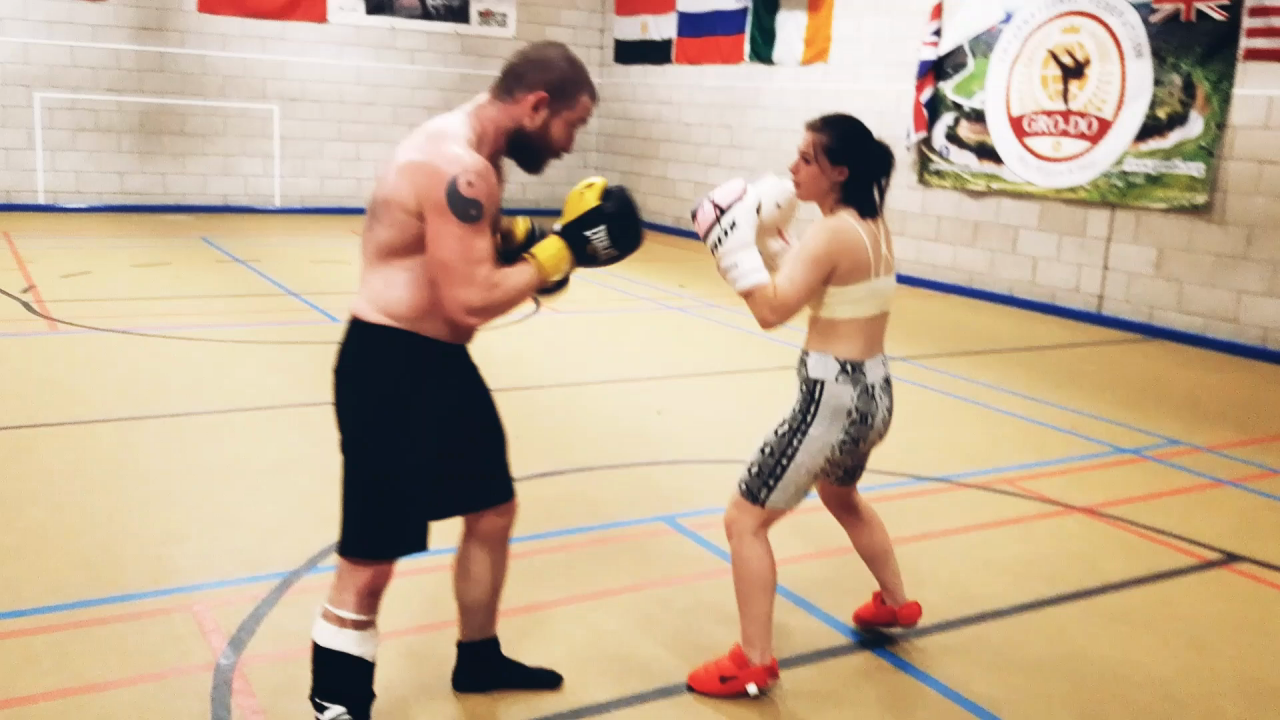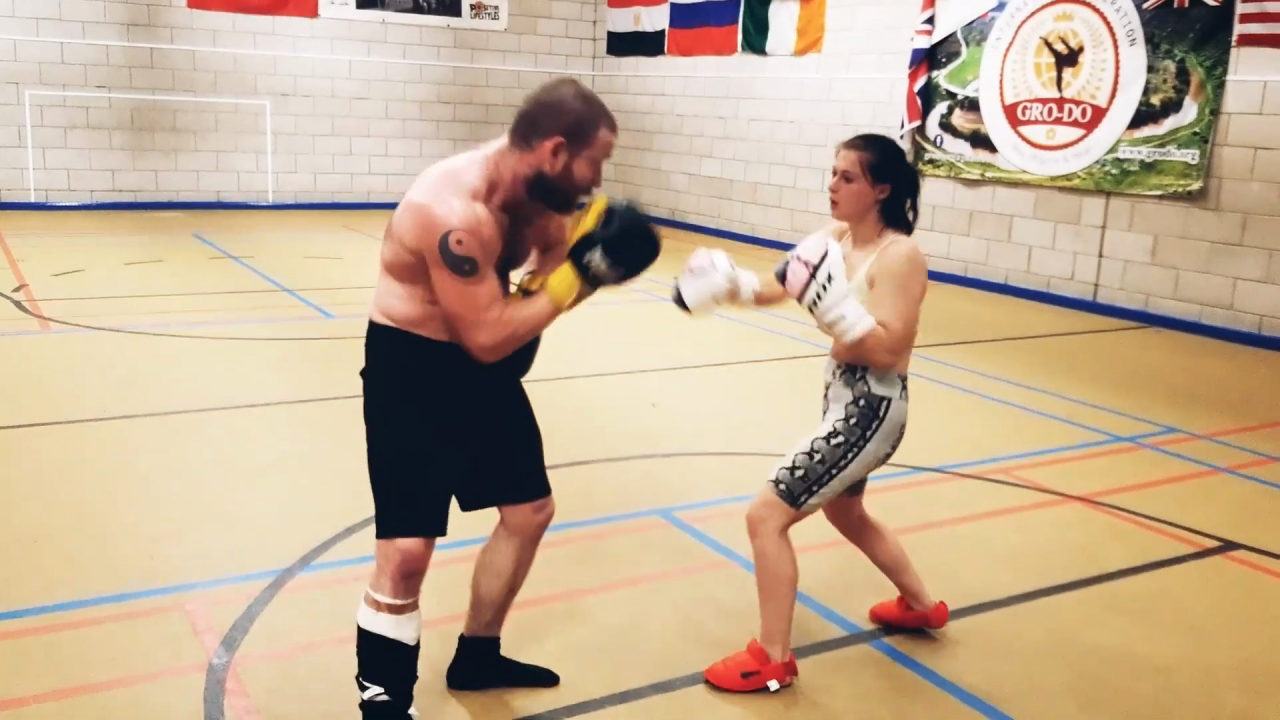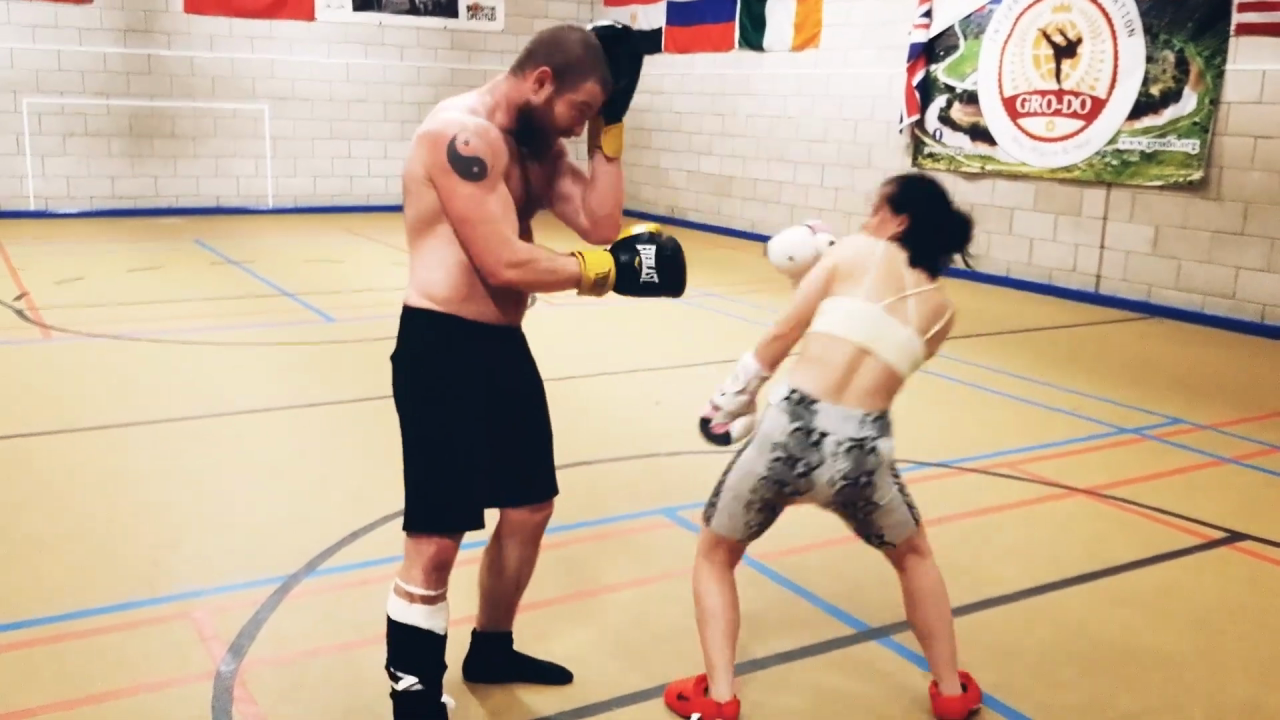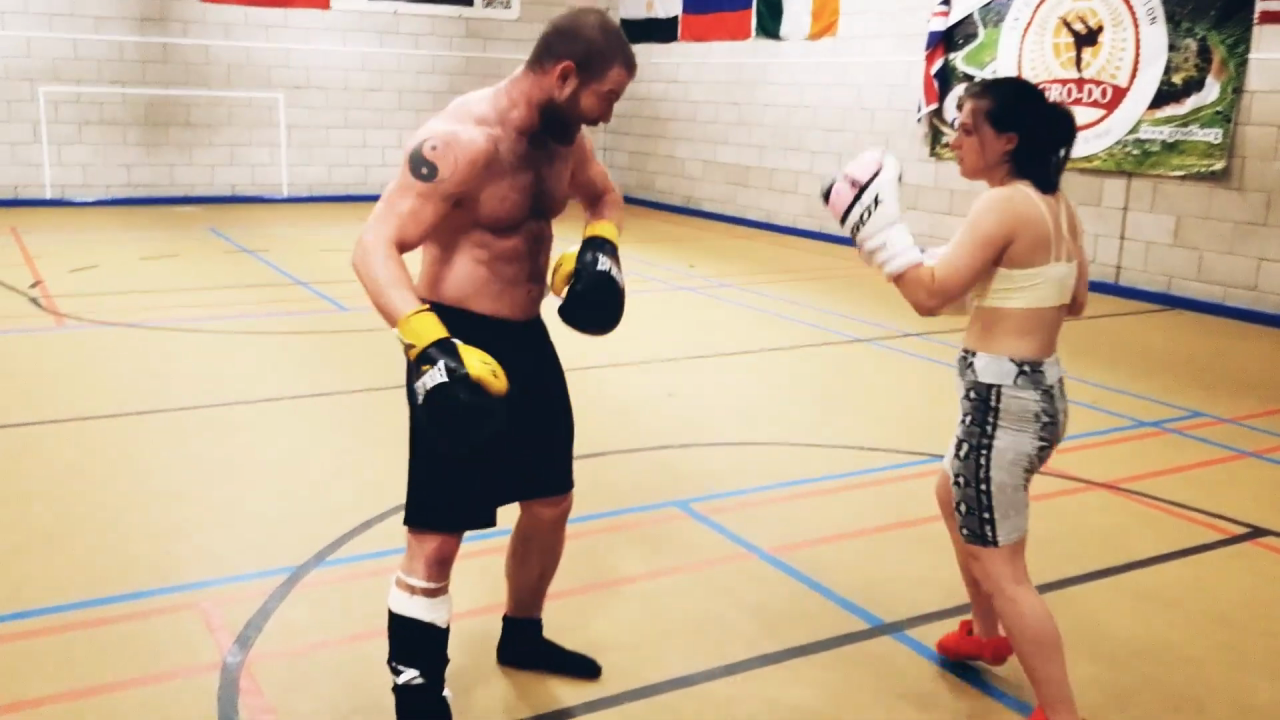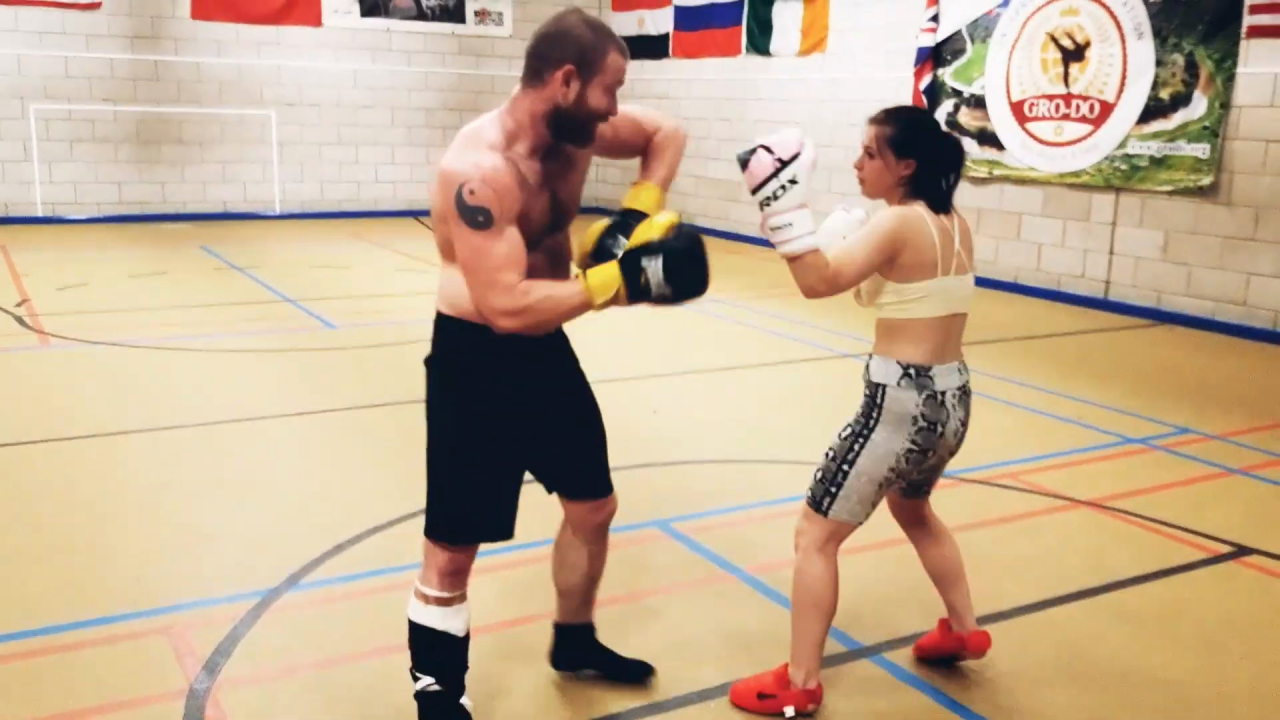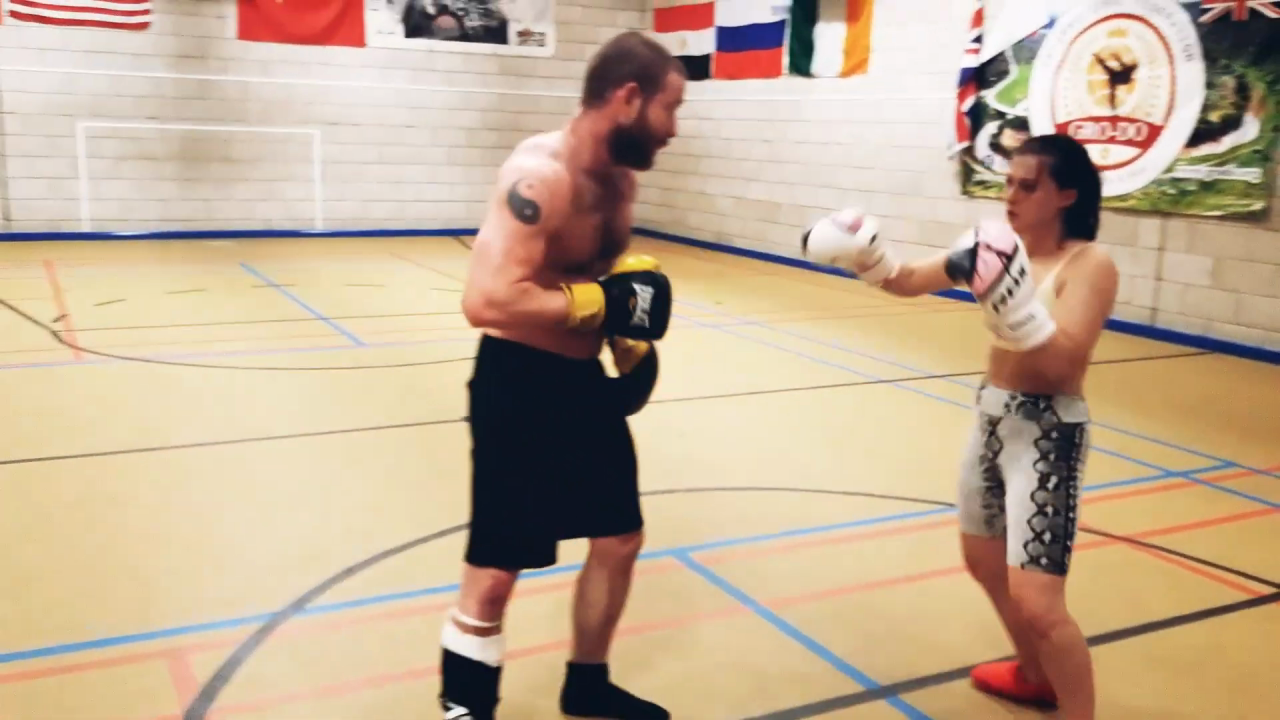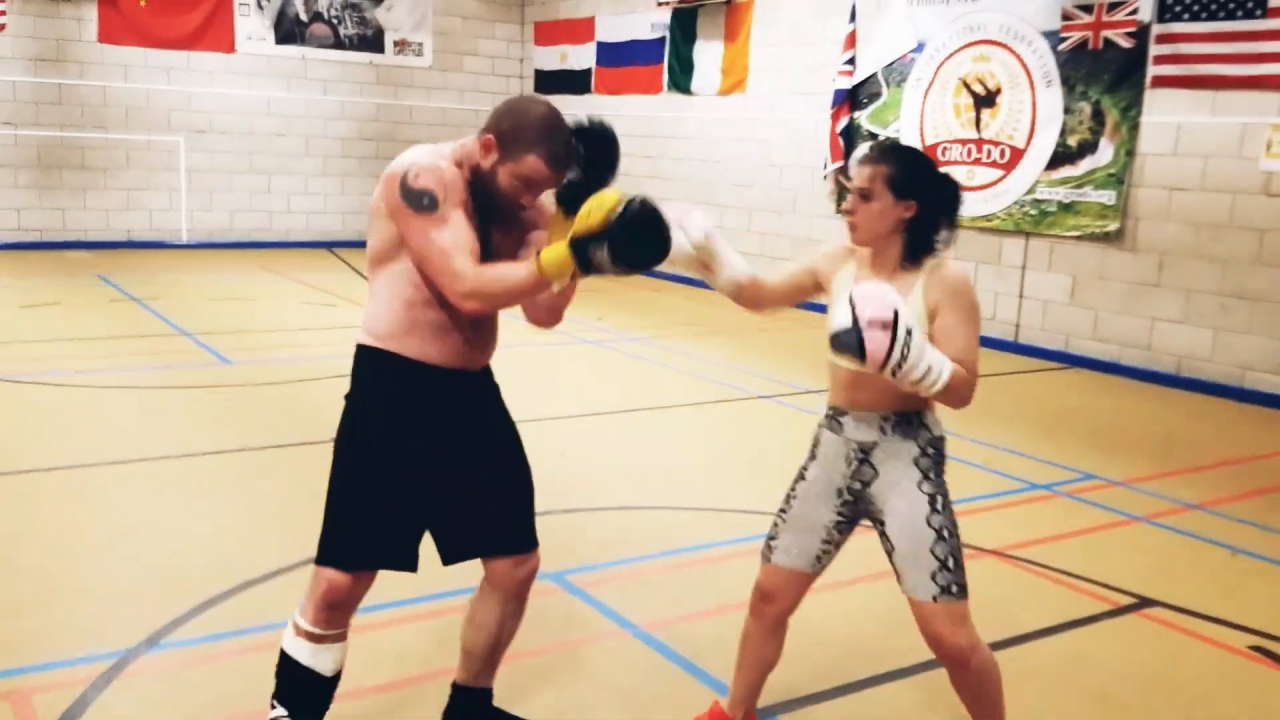
dt=0.7s
person 1, frame 1
left shoulder: (481, 148)
right shoulder: (456, 165)
right elbow: (469, 304)
left wrist: (526, 259)
right wrist: (561, 250)
left hip: (442, 362)
right hip: (387, 366)
left knee: (493, 515)
right knee: (371, 563)
left ankle: (478, 658)
person 1, frame 2
left shoulder: (535, 182)
right shoulder: (456, 213)
left elbow: (555, 247)
right elbow: (488, 337)
left wrist: (538, 289)
right wrist: (577, 277)
left hip: (478, 362)
right hip: (409, 368)
left knee: (528, 511)
right knee: (406, 549)
left ankle: (477, 656)
person 1, frame 3
left shoulder: (539, 145)
right shoulder: (464, 134)
left elbow: (601, 223)
right elbow: (504, 262)
left wrist: (610, 124)
right wrist: (614, 266)
left hip: (504, 347)
right hip: (442, 350)
left knee: (529, 510)
right knee: (435, 541)
left ankle: (491, 649)
person 1, frame 4
left shoulder: (564, 135)
right shoulder: (461, 139)
left elbow: (603, 195)
right elbow: (373, 250)
left wrist: (599, 246)
right wrist: (430, 344)
left hip: (529, 338)
right hip: (457, 348)
left knee: (550, 505)
right knee: (436, 540)
left ankle: (522, 635)
person 1, frame 5
left shoulder: (581, 126)
right shoulder: (478, 169)
left elbow: (671, 135)
right elbow: (506, 305)
left wrist: (651, 221)
right wrist: (621, 282)
left hip: (546, 350)
right hip: (473, 360)
left knee: (593, 505)
right knee: (452, 550)
left ankle: (575, 639)
person 1, frame 6
left shoulder: (619, 177)
right shoulder: (541, 176)
right elbow: (486, 301)
left wrist: (627, 327)
right wrist: (598, 302)
left hip: (586, 380)
right hip: (517, 382)
left knee: (619, 542)
right knee: (493, 576)
person 1, frame 7
left shoulder: (527, 201)
right shoulder: (424, 175)
left elbow: (545, 309)
right elbow: (469, 290)
left wrist: (585, 221)
right wrist: (582, 252)
left hip: (473, 394)
right hip: (393, 391)
left knee: (515, 567)
right knee: (340, 584)
person 2, frame 1
left shoulder: (829, 233)
right shoulder: (873, 226)
left elbow: (771, 311)
left wrist: (731, 241)
right wrist: (773, 239)
left hip: (833, 398)
right hip: (873, 392)
left knee: (744, 522)
right knee: (842, 497)
left ankle: (754, 664)
right ankle: (896, 602)
person 2, frame 2
left shoulder: (900, 257)
right shoulder: (839, 237)
left elbow: (889, 352)
right elbow: (787, 290)
left wrist: (827, 298)
right wrist: (731, 282)
left hip: (869, 412)
right hip: (847, 403)
left knee: (766, 518)
right knee: (847, 515)
left ankle: (773, 658)
right ankle: (921, 605)
person 2, frame 3
left shoulder: (854, 255)
right shoulder: (943, 307)
left elbow: (782, 335)
left wrist: (728, 396)
left hip: (787, 433)
right hip: (862, 450)
left knee: (714, 558)
right knee: (913, 556)
person 2, frame 4
left shoulder: (1003, 207)
right shoulder: (1056, 206)
left elbow: (927, 295)
right elbow: (1075, 301)
left wrist: (873, 219)
left hip: (1001, 400)
right hip: (1038, 392)
left knee: (999, 572)
right knee: (952, 497)
right ankle: (986, 633)
person 2, frame 5
left shoulder: (899, 224)
right shoulder: (953, 224)
left elbow: (816, 281)
left wrist: (781, 200)
right wrist: (865, 265)
left hip: (900, 402)
right hip: (950, 398)
left knee: (815, 538)
right knee: (911, 510)
right ankle: (962, 630)
person 2, frame 6
left shoulder: (1091, 266)
right shoulder: (999, 246)
left elbow: (1061, 365)
right elbow: (910, 281)
left wrist: (1012, 295)
right wrist: (863, 251)
left hip: (1047, 436)
right hip: (992, 422)
left knee: (1036, 601)
right knee: (984, 564)
right ankle: (1036, 672)
person 2, frame 7
left shoulder: (948, 283)
right shoulder: (841, 260)
left elbow: (960, 390)
right elbow: (758, 294)
left wrist: (904, 352)
right wrist: (706, 251)
left hip: (907, 460)
right hip: (835, 448)
left knee: (951, 637)
right knee: (770, 596)
